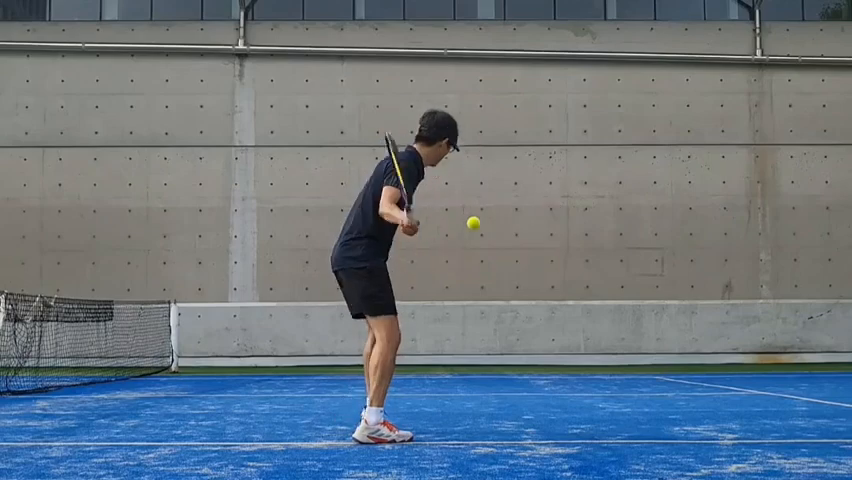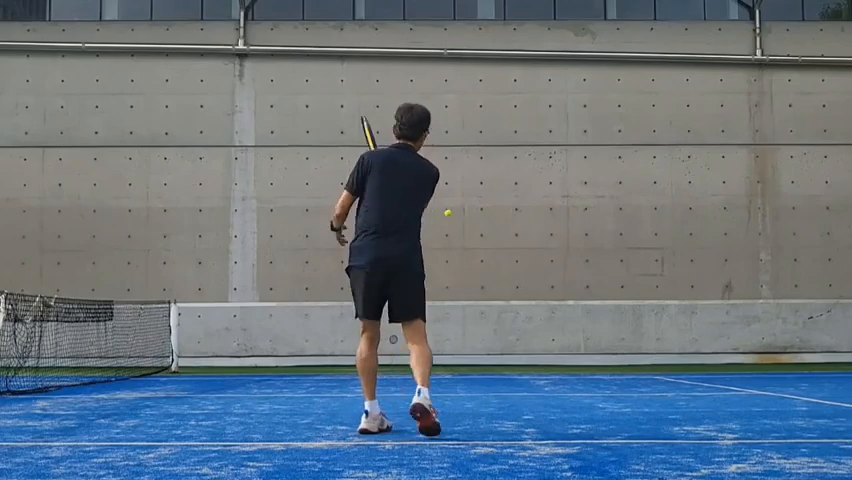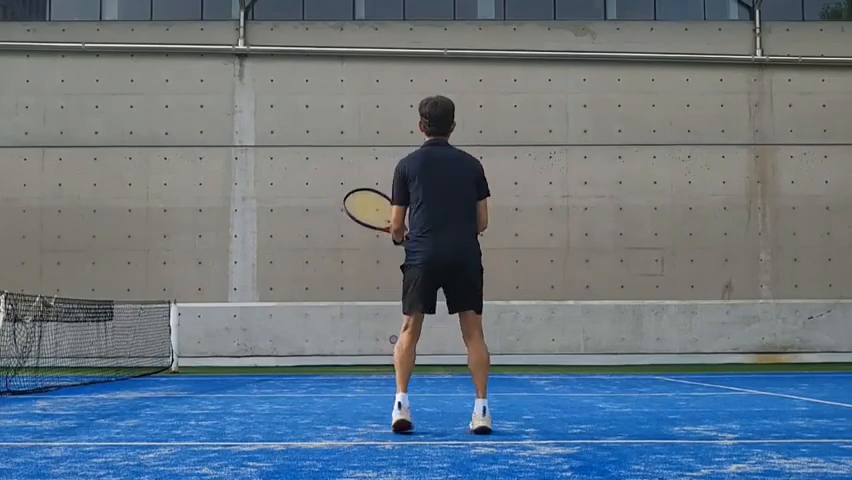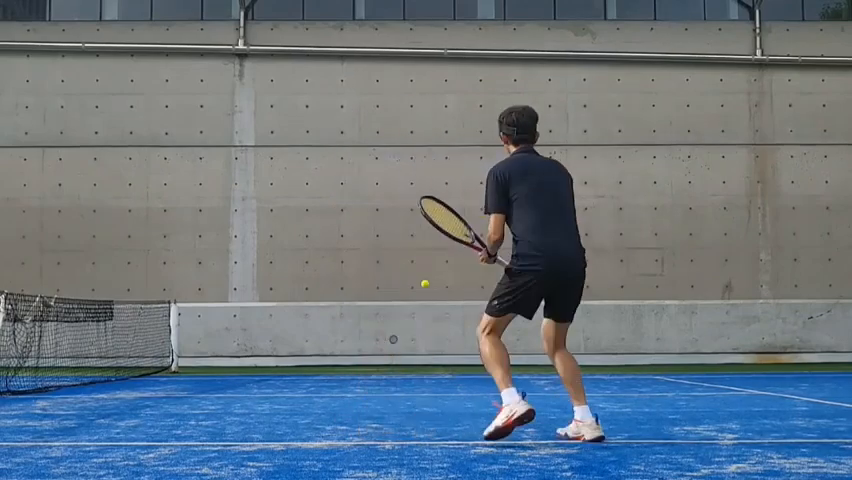
dt=0.5s
person 1, frame 1
left shoulder: (403, 163)
right shoulder: (403, 164)
right elbow: (385, 207)
right wrist: (404, 219)
left hip: (352, 256)
right hip: (361, 258)
left knee: (377, 334)
right knee: (389, 336)
left ankle: (371, 410)
right ankle: (373, 423)
person 1, frame 2
left shoulder: (369, 160)
right shoulder: (429, 172)
left elbow: (342, 209)
left wrist: (337, 227)
left hip: (365, 259)
right hip: (406, 262)
left knee: (368, 335)
right knee: (417, 337)
left ankle: (371, 413)
right ankle: (423, 396)
person 1, frame 3
left shoulder: (407, 164)
right shoulder: (471, 164)
left elbow: (396, 225)
right elbow: (483, 221)
left wrist: (401, 236)
left hip: (422, 257)
right hip: (465, 257)
left knee: (409, 332)
right knee: (474, 334)
left ankle: (401, 404)
right ankle: (481, 410)
person 1, frame 4
left shoulder: (501, 171)
right shoulder: (559, 170)
left elbow: (495, 233)
left wrist: (488, 253)
left hip: (533, 263)
right hip: (573, 264)
left knee: (488, 332)
right knee: (555, 345)
left ankle: (512, 402)
right ankle: (585, 419)
